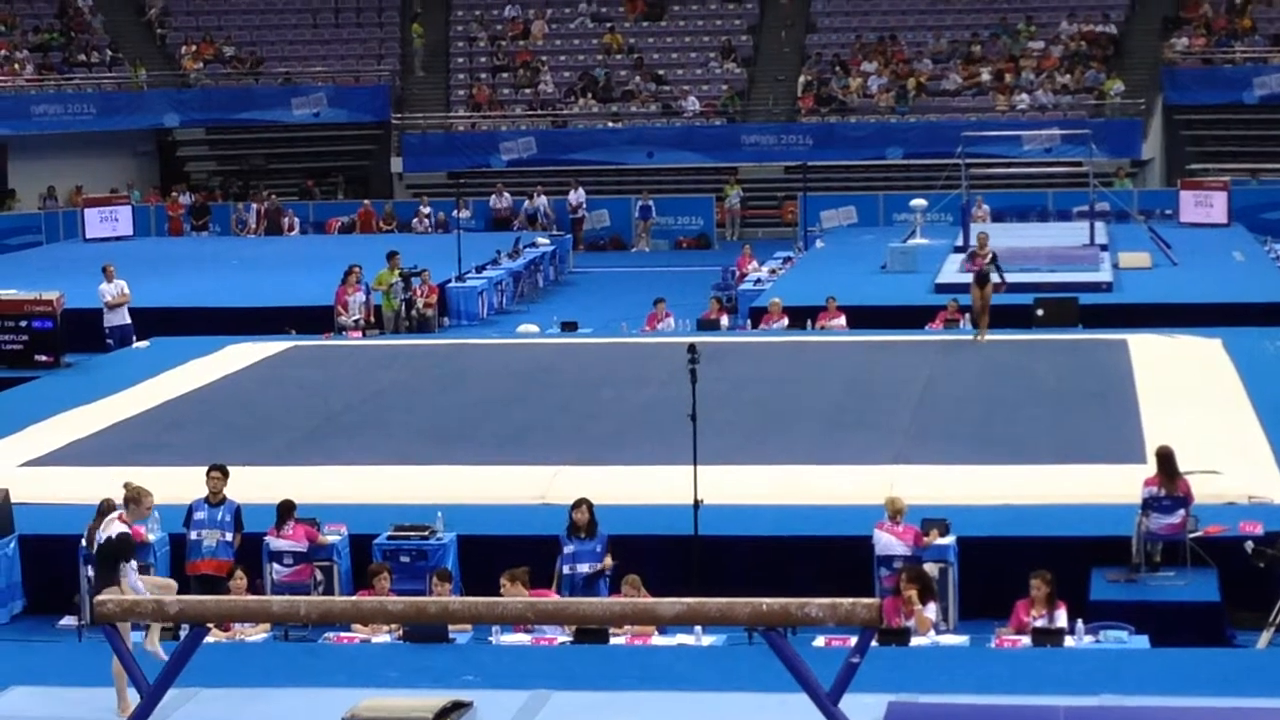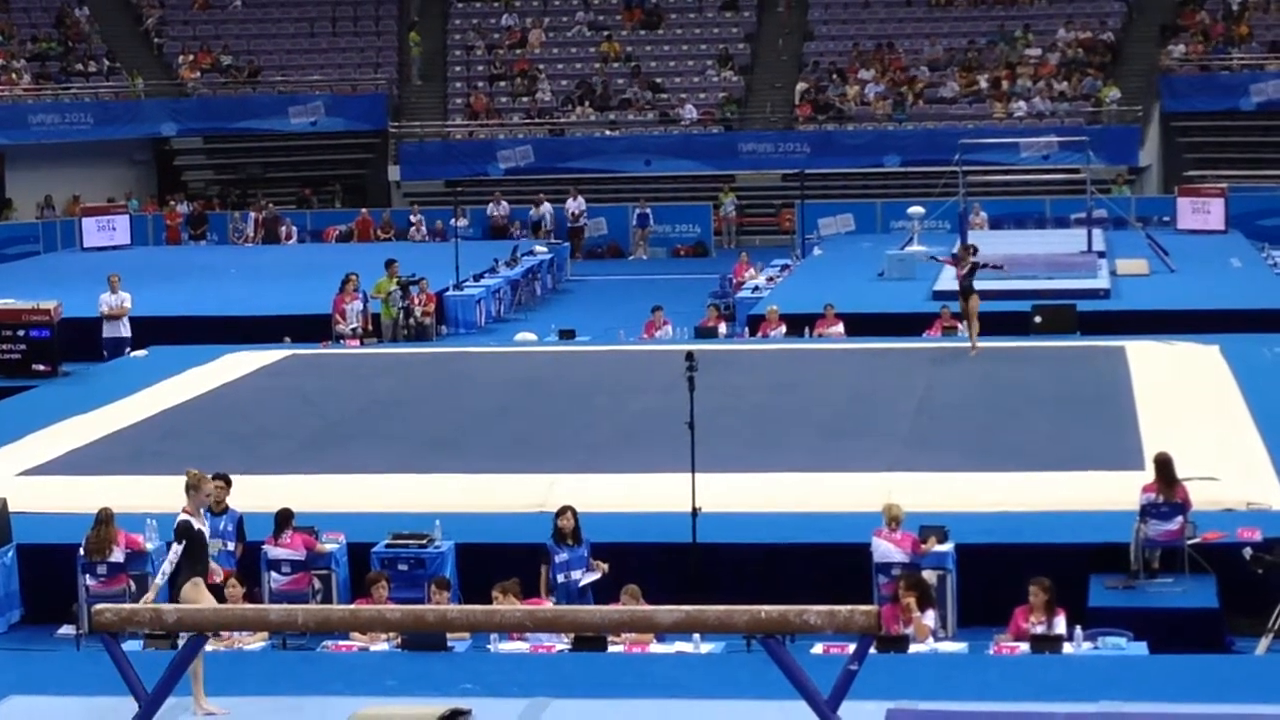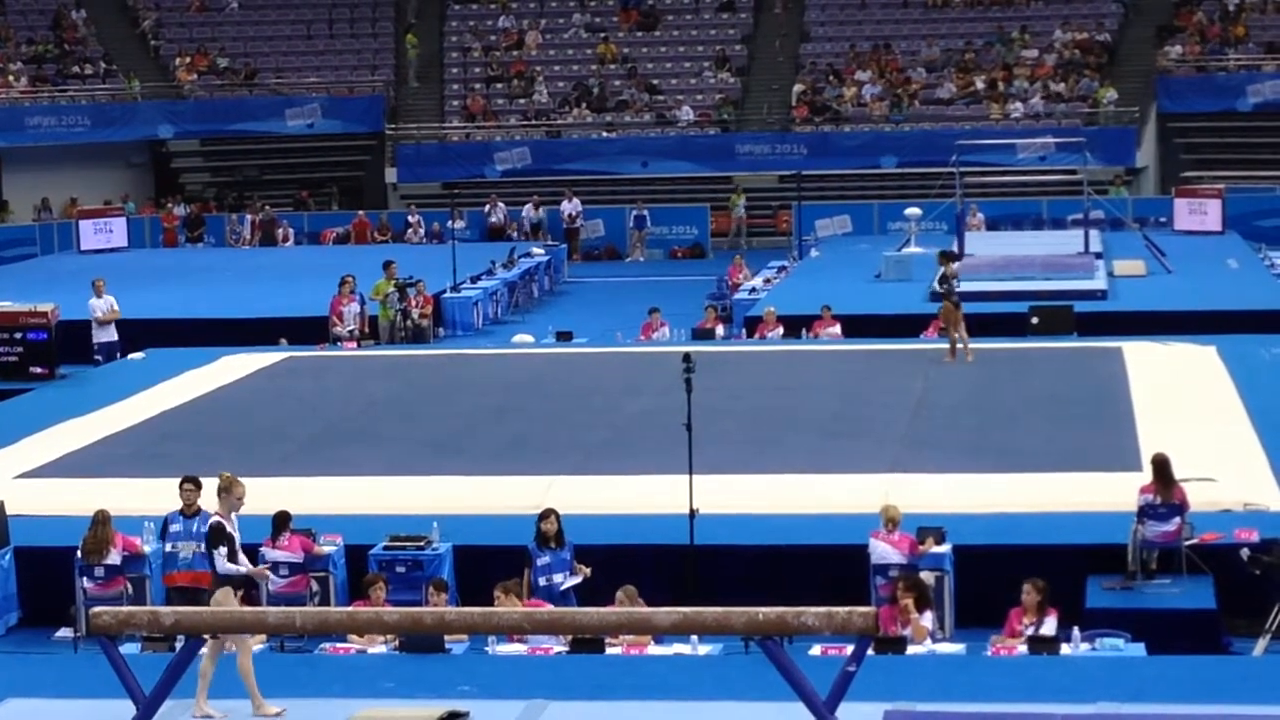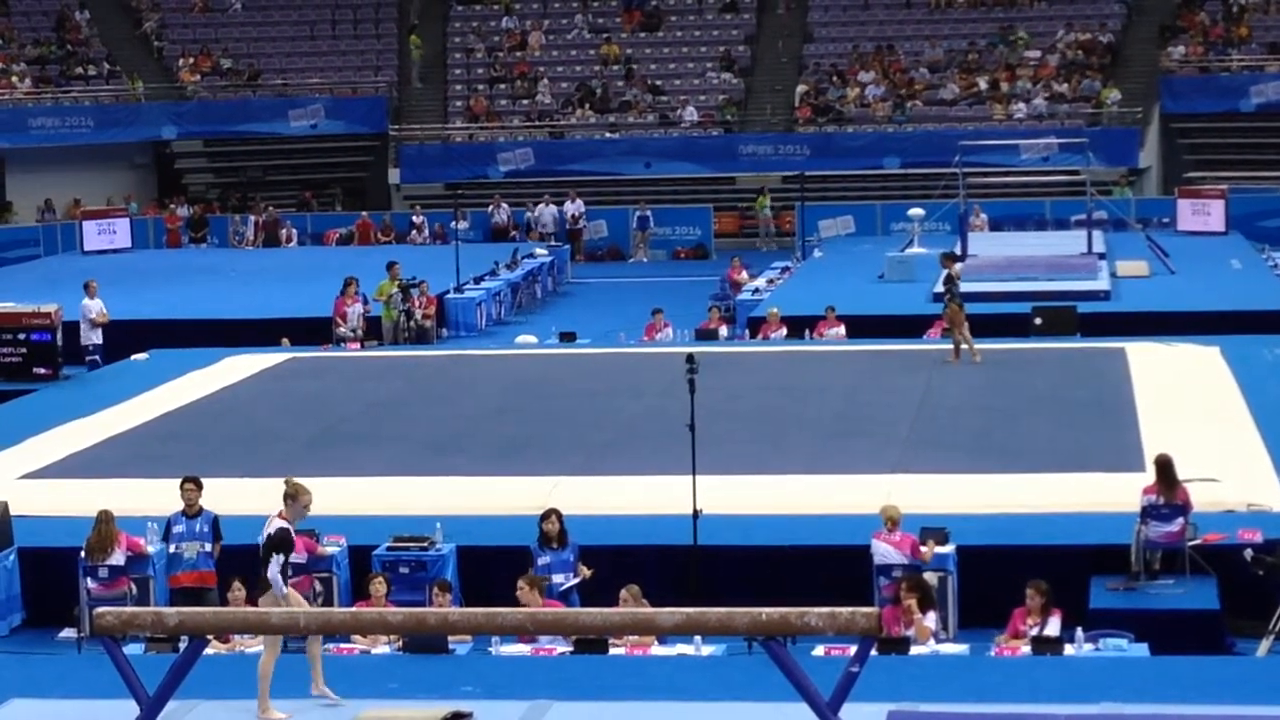
dt=1s
person 1, frame 1
left shoulder: (113, 518)
right shoulder: (124, 536)
left elbow: (98, 541)
right elbow: (133, 580)
left knee: (170, 586)
left ankle: (152, 639)
person 1, frame 2
left shoulder: (200, 515)
right shoulder: (185, 523)
right elbow: (171, 558)
left wrist: (211, 565)
right wrist: (153, 590)
left hip: (198, 581)
right hip: (190, 584)
left ankle: (200, 702)
person 1, frame 3
left shoulder: (232, 520)
right shoulder: (216, 526)
right elbow: (221, 566)
left wrist: (253, 570)
right wrist: (251, 572)
left hip: (228, 590)
right hip: (222, 592)
left knee: (215, 648)
right knee: (244, 646)
person 1, frame 4
left shoulder: (276, 520)
right shoulder: (282, 533)
left elbow: (262, 545)
right elbow: (273, 572)
right wrist: (284, 596)
left hip: (279, 588)
right hip: (272, 591)
left knee: (315, 631)
right knee: (272, 650)
left ankle: (318, 685)
